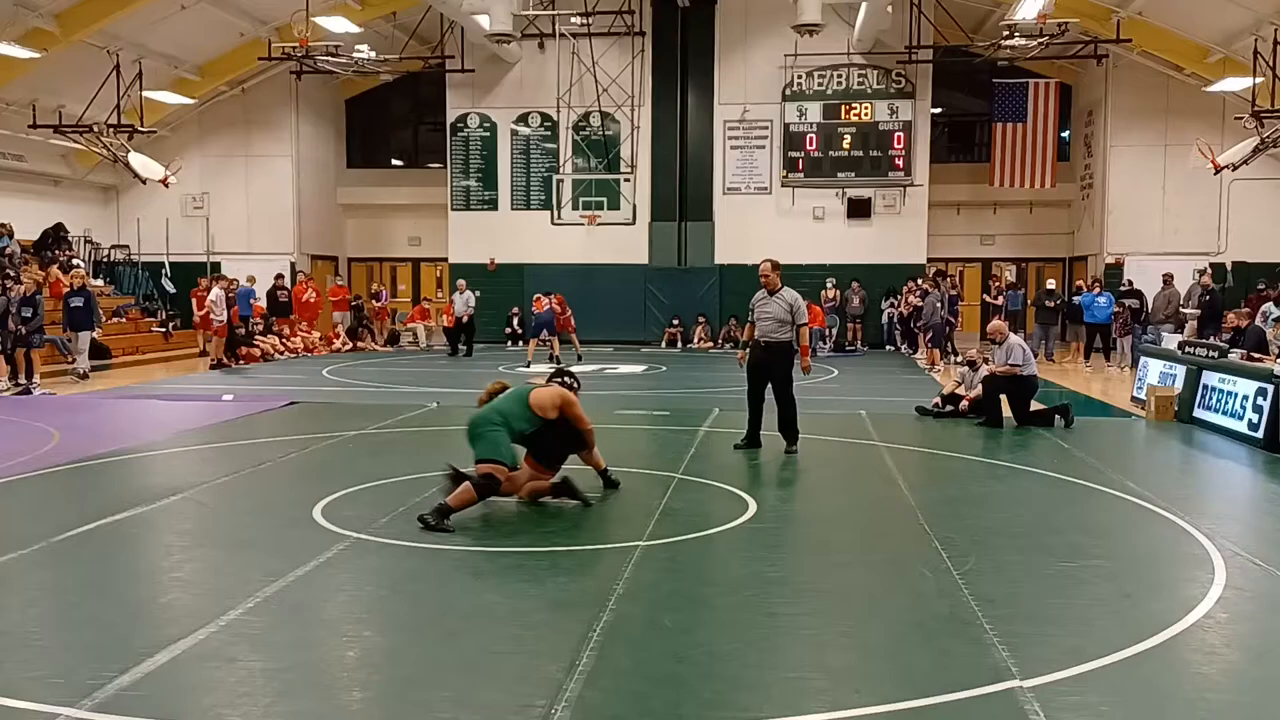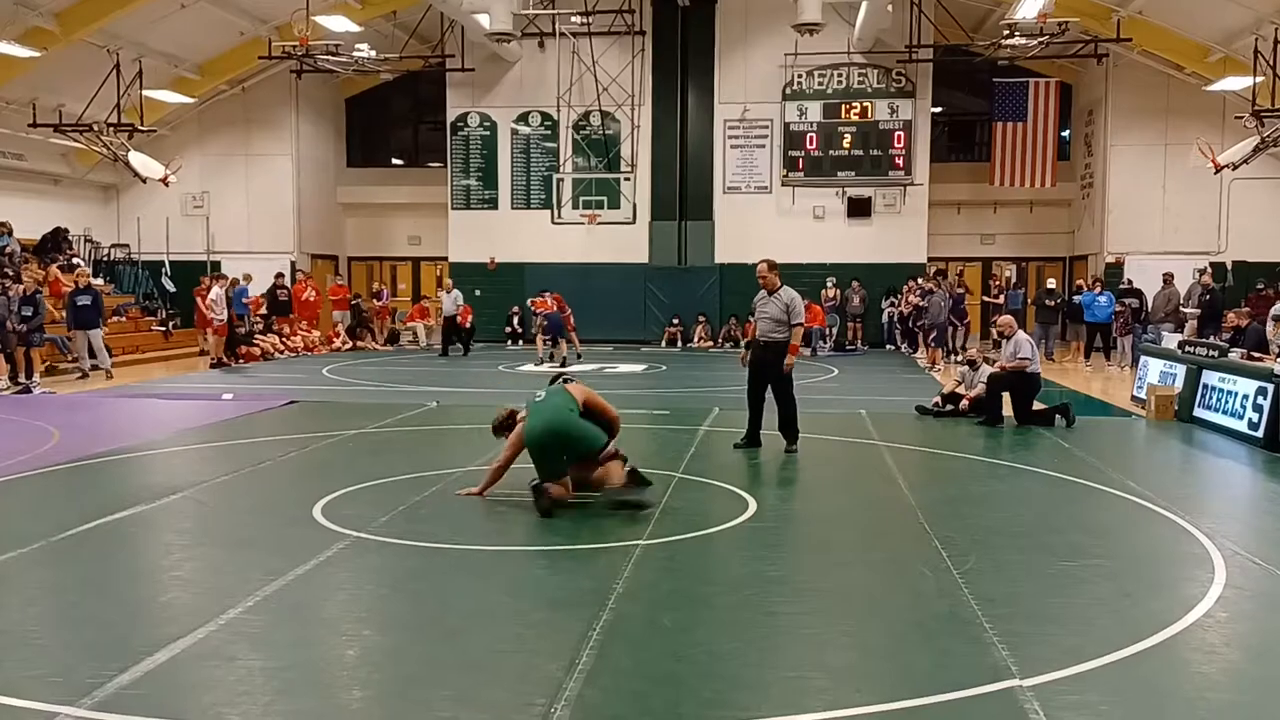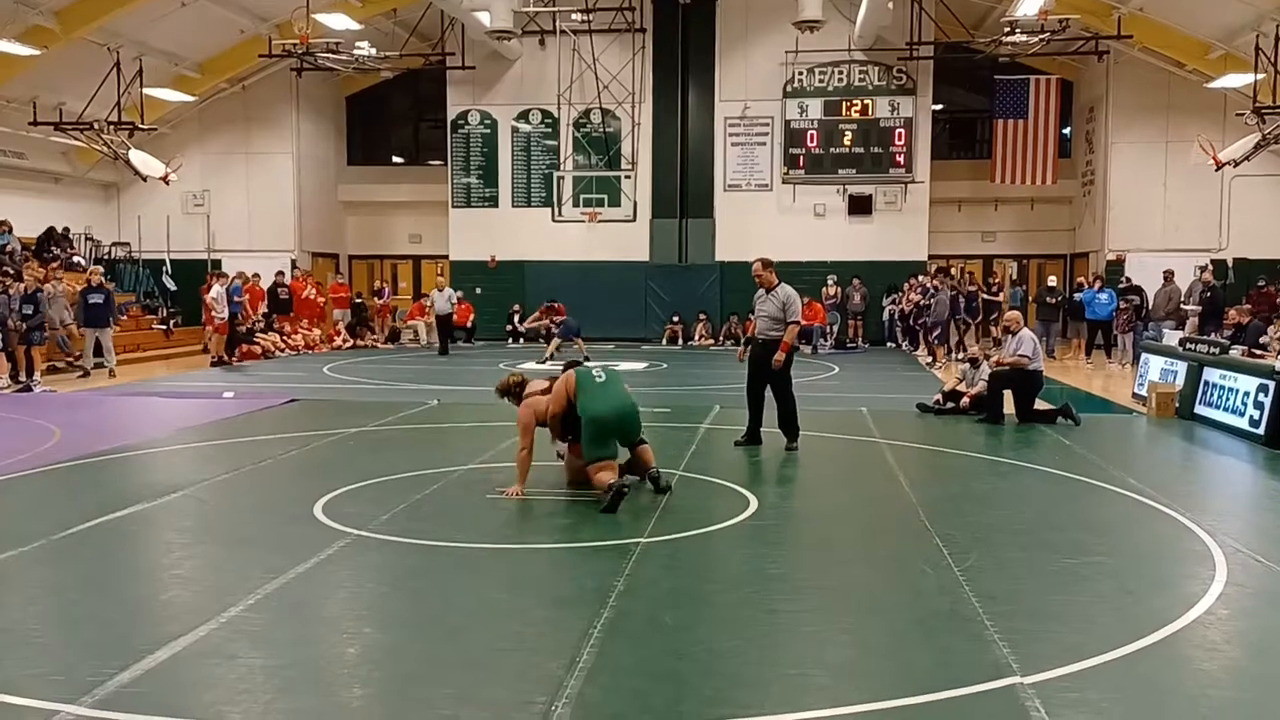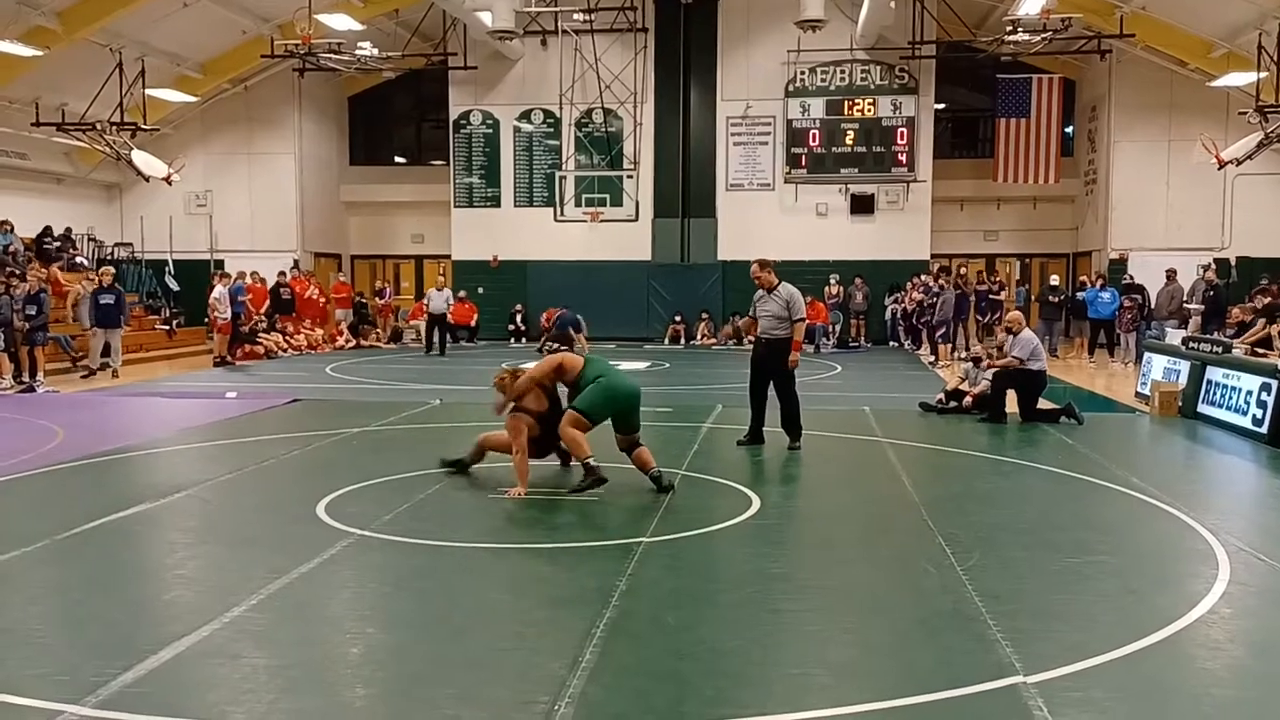
dt=0.4s
person 1, frame 1
left shoulder: (792, 298)
right shoulder: (757, 297)
left elbow: (802, 327)
left wrist: (804, 355)
right wrist: (744, 347)
left hip: (781, 351)
right hip: (758, 350)
left knee: (784, 398)
right knee: (754, 396)
left ankle: (791, 440)
right ankle: (752, 437)
person 1, frame 2
left shoulder: (791, 297)
right shoulder: (759, 297)
left elbow: (798, 327)
left wrist: (792, 354)
right wrist: (747, 347)
left hip: (781, 351)
right hip: (759, 350)
left knee: (784, 397)
right knee: (754, 395)
left ankle: (791, 439)
right ankle: (752, 436)
person 1, frame 3
left shoulder: (788, 294)
right shoulder: (759, 295)
left elbow: (794, 325)
left wrist: (783, 351)
right wrist: (746, 343)
left hip: (778, 349)
right hip: (758, 348)
left knee: (783, 394)
right knee: (754, 393)
left ankle: (792, 436)
right ankle: (753, 434)
person 1, frame 4
left shoulder: (790, 293)
right shoulder: (758, 295)
left elbow: (799, 323)
right elbow: (751, 321)
left wrist: (795, 351)
left hip: (782, 347)
right hip: (760, 346)
left knee: (786, 393)
right knee: (756, 392)
left ankle: (794, 435)
right ankle: (755, 433)
person 2, frame 1
left shoulder: (531, 392)
right shoulder: (562, 395)
right elbow: (587, 428)
right wrist: (591, 450)
left hip: (485, 424)
right hip: (490, 428)
right knee: (490, 481)
right ankle: (439, 512)
person 2, frame 2
right shoulder: (578, 390)
right elbow: (614, 418)
left wrist: (480, 489)
right wrist: (611, 438)
left hip: (535, 436)
right hip: (564, 425)
right knee: (611, 456)
right ankle: (617, 491)
person 2, frame 3
left shoulder: (566, 378)
right shoulder: (607, 372)
left elbow: (554, 413)
left wrist: (558, 434)
left hip: (596, 416)
right hip: (627, 408)
left knee: (601, 472)
right knee: (636, 441)
left ankle: (613, 486)
right ankle: (654, 475)
person 2, frame 4
left shoulder: (559, 360)
right shoulder: (579, 362)
left elbow: (530, 378)
left wrist: (506, 399)
left hip: (608, 389)
right hip: (630, 390)
left knee: (567, 428)
right knee: (631, 444)
left ankle: (592, 471)
right ankle: (657, 477)
